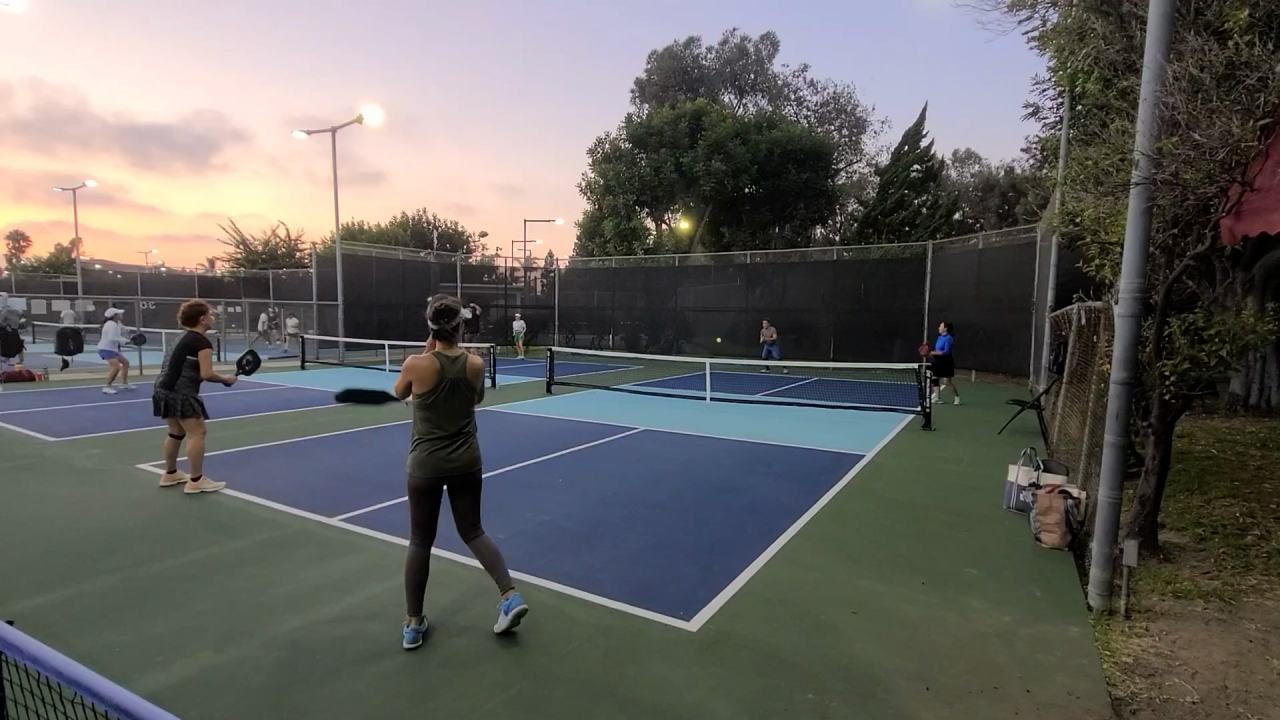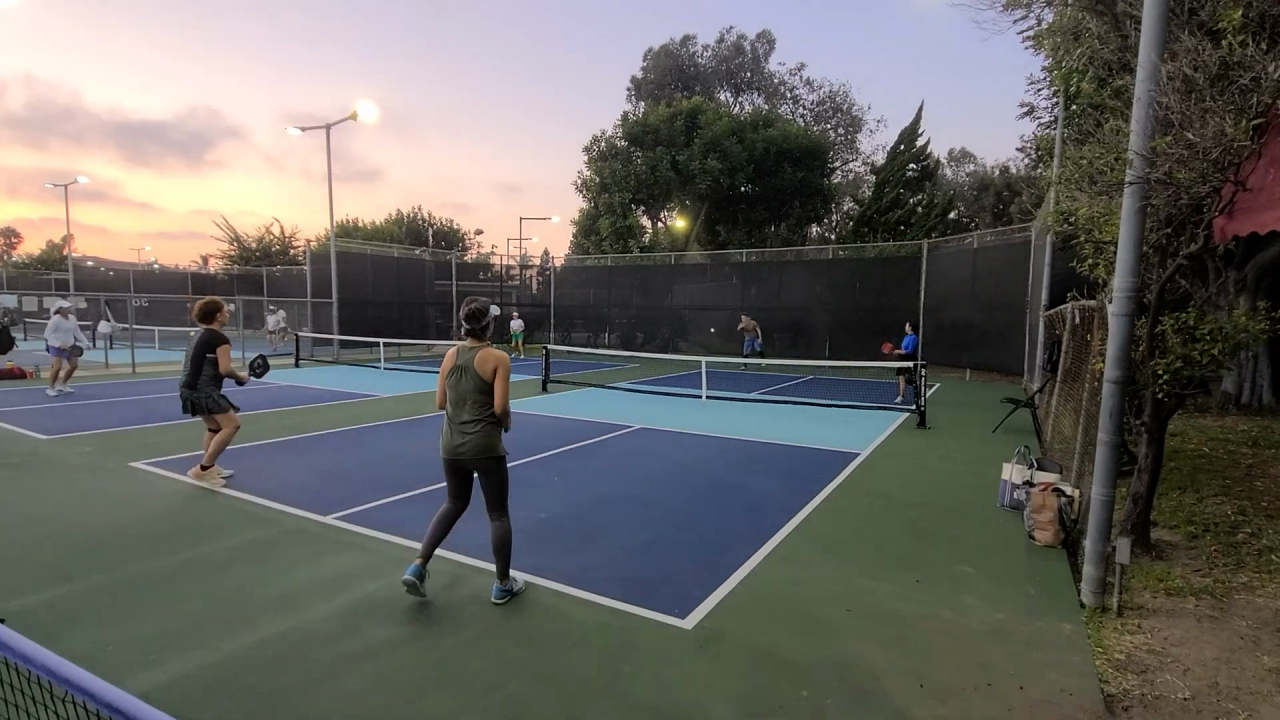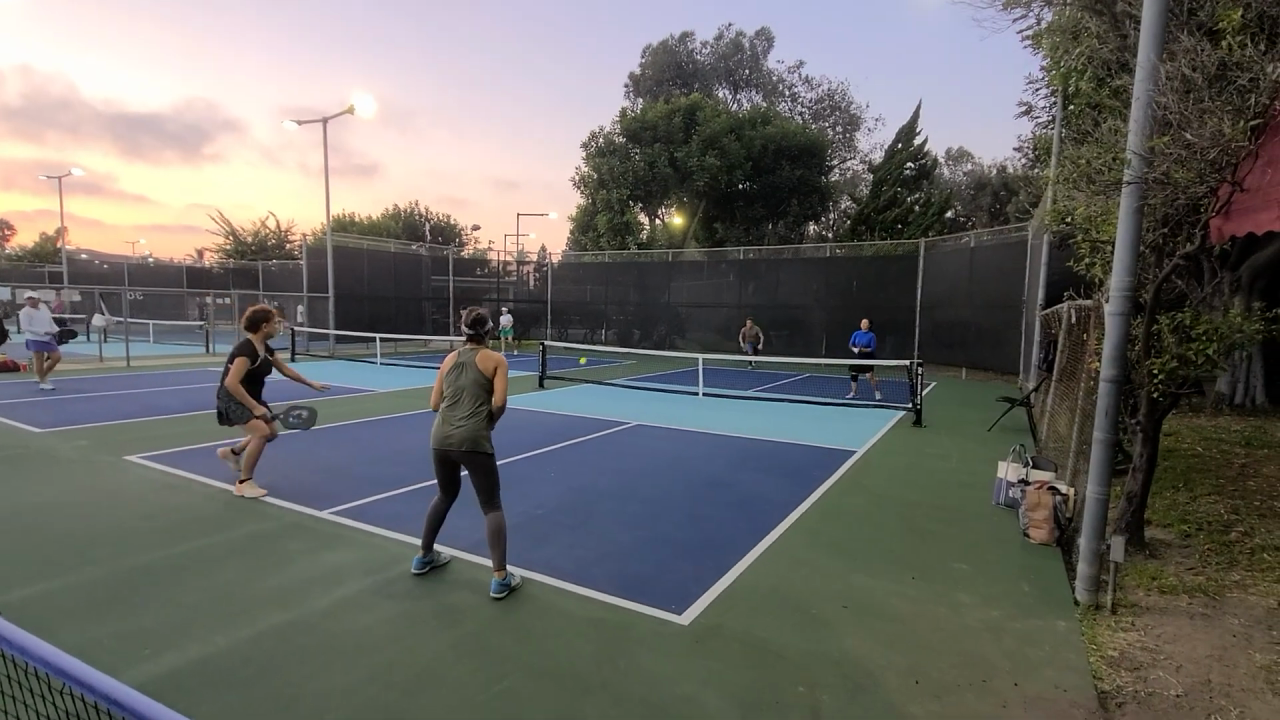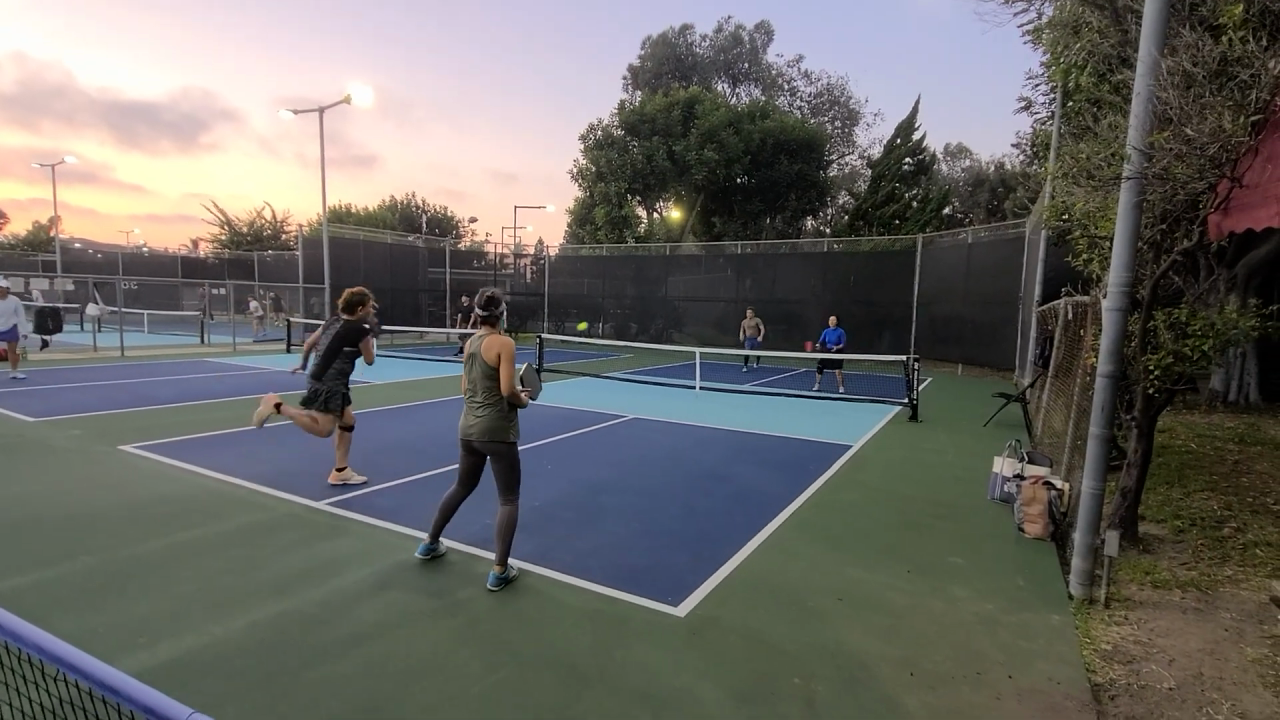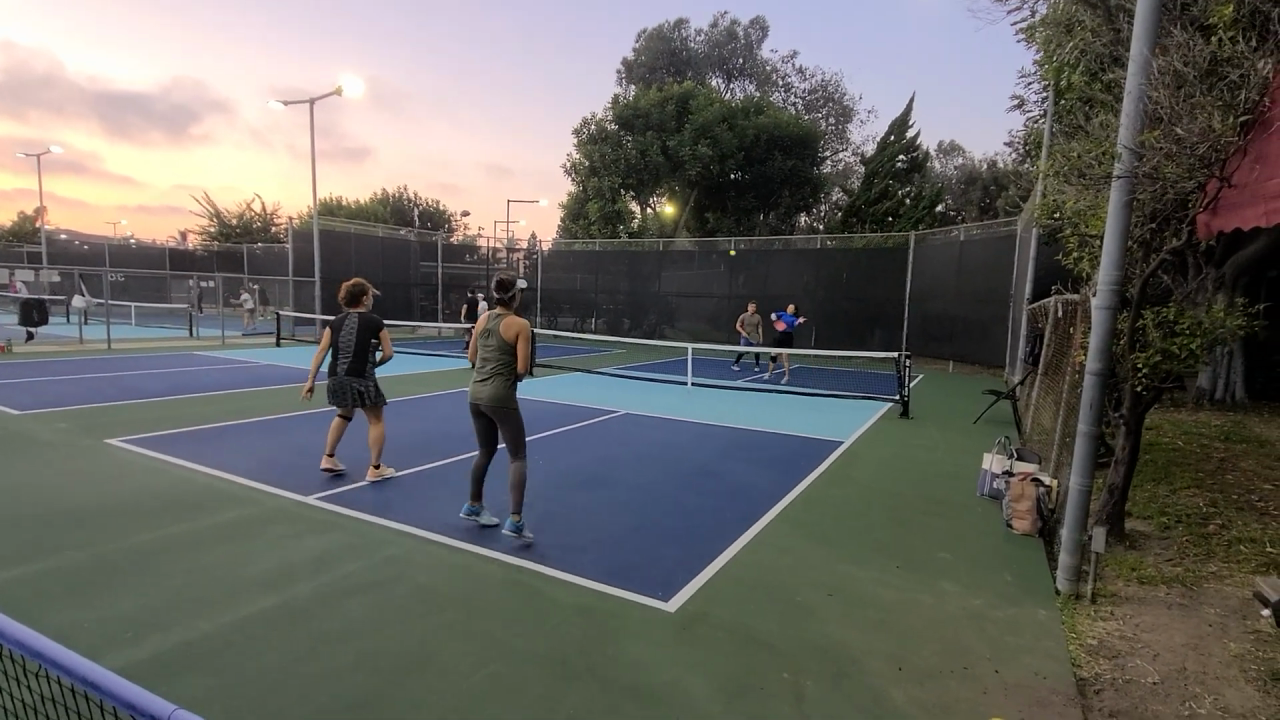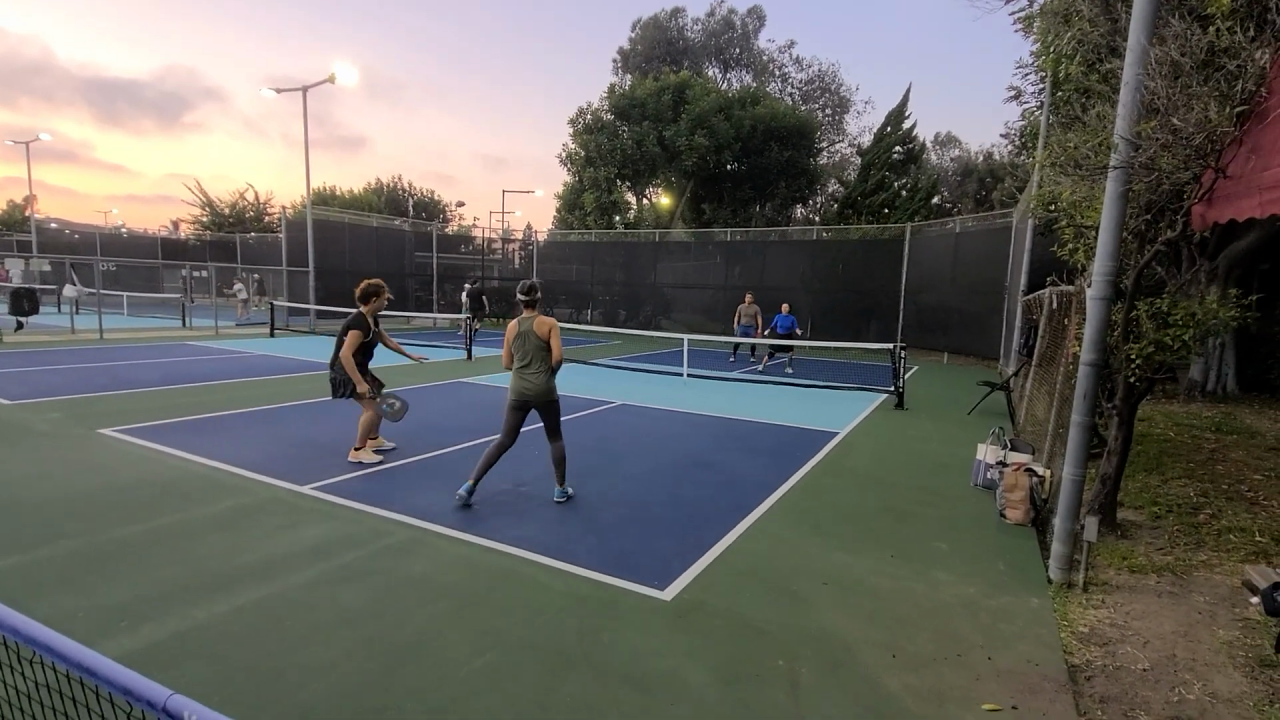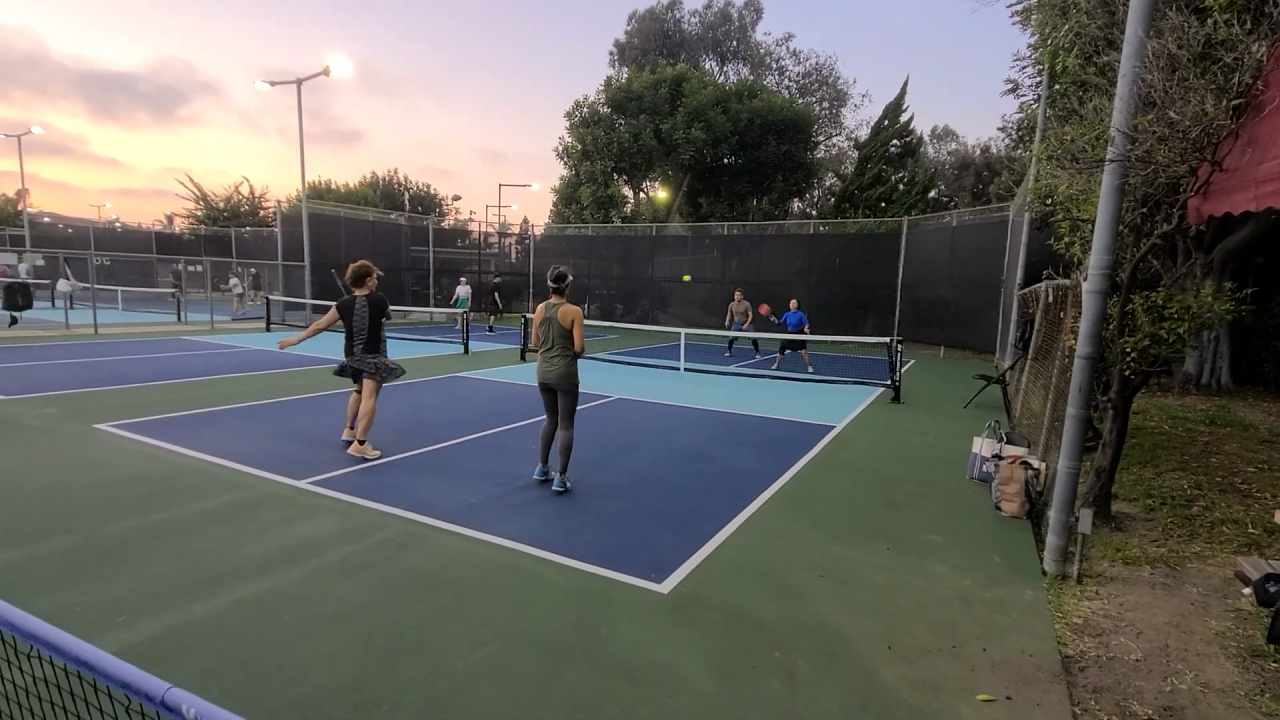
dt=0.7s
person 1, frame 1
left shoulder: (416, 365)
right shoulder: (475, 365)
left elbow: (399, 393)
left hip: (425, 464)
right hip: (466, 462)
left knee: (420, 541)
right knee: (472, 532)
left ankle: (413, 624)
right ankle: (510, 597)
person 1, frame 2
left shoulder: (450, 356)
right shoulder: (498, 359)
left elbow: (440, 403)
right elbow: (501, 409)
right wrist: (506, 421)
left hip: (452, 446)
right hip: (486, 447)
left knee: (454, 505)
right knee: (499, 514)
left ankle: (418, 566)
right ankle: (502, 585)
person 1, frame 3
left shoulder: (450, 359)
right shoulder: (496, 360)
left elbow: (435, 404)
right elbow: (499, 403)
left hip: (442, 438)
right hip: (474, 441)
left knee: (446, 495)
right knee: (492, 507)
left ankle: (424, 557)
right ankle: (500, 578)
person 1, frame 4
left shoulder: (471, 343)
right shoulder: (503, 343)
right elbow: (509, 391)
right wrist: (523, 399)
left hip: (469, 428)
right hip: (497, 431)
left knee: (463, 486)
right knee: (509, 499)
left ankle: (429, 543)
right ankle: (499, 571)
person 1, frame 5
left shoulder: (483, 319)
right shoulder: (520, 325)
left elbow: (472, 356)
right elbow: (523, 369)
left hip: (476, 394)
right hip: (501, 398)
left knee: (486, 451)
right knee: (518, 458)
left ankle: (473, 506)
right ankle: (515, 521)
person 1, frame 6
left shoulder: (512, 326)
right shoulder: (549, 323)
left elbow: (506, 363)
right elbow: (558, 358)
right wrist: (550, 373)
left hip: (518, 390)
right hip: (544, 391)
left knee: (504, 440)
right knee: (555, 438)
left ankle: (470, 485)
right ankle: (561, 488)
person 1, frame 7
left shoulder: (540, 309)
right shoulder: (574, 311)
left elbow: (535, 342)
right elbow: (579, 347)
right wrist: (571, 352)
left hip: (543, 372)
right hip: (565, 374)
left knee: (551, 420)
right knee: (565, 426)
left ankle: (542, 468)
right ankle: (560, 478)
person 2, frame 1
left shoulder: (184, 338)
right shoulder: (202, 342)
right elbow: (207, 374)
right wrist: (226, 379)
left hip: (163, 389)
right hip: (180, 393)
left knee: (176, 432)
right knee: (197, 433)
left ankle: (170, 474)
right ankle: (196, 481)
person 2, frame 2
left shoulder: (198, 335)
right shoulder: (219, 339)
right elbow: (225, 369)
right wrist: (240, 377)
left hip: (190, 388)
right hip: (204, 391)
left knee: (215, 426)
right knee: (231, 424)
left ankle: (208, 468)
right ankle: (203, 469)
person 2, frame 3
left shoulder: (265, 348)
right shoulder: (246, 351)
left elbow: (285, 369)
right elbow: (230, 383)
left wrist: (311, 383)
right wrist: (254, 406)
left hip: (251, 399)
right hip: (233, 400)
left knee: (270, 432)
right knee: (261, 433)
left ankle: (232, 453)
right ankle: (244, 482)
person 2, frame 4
left shoulder: (333, 323)
right shoulder: (360, 330)
left elbow: (310, 343)
right elbow: (369, 360)
left wrist: (303, 364)
right wrist: (369, 339)
left hip: (319, 380)
right hip: (329, 384)
left knee: (348, 423)
right knee: (323, 430)
left ankle: (341, 472)
right ankle: (276, 406)
person 2, frame 5
left shoulder: (335, 322)
right shoulder: (375, 322)
left elbow: (321, 352)
right elbow: (388, 353)
left wrist: (310, 381)
right wrist: (373, 364)
left hip: (337, 378)
right hip: (362, 379)
left knee: (344, 415)
right knee: (376, 421)
left ankle: (329, 459)
right ankle: (375, 469)
person 2, frame 6
left shoulder: (371, 320)
right shoulder: (358, 322)
left elbow: (386, 341)
right elbow: (345, 354)
left wrist: (410, 355)
right wrist: (360, 383)
left hip: (359, 369)
right hip: (346, 372)
left knee: (377, 400)
right knee: (372, 406)
left ankle: (372, 439)
right ankle: (357, 450)
person 2, frame 7
left shoulder: (343, 303)
right shoulder: (379, 299)
left elbow: (320, 326)
right elbow: (387, 317)
left wrist: (296, 339)
left hip: (353, 356)
right hip: (374, 356)
left knee: (359, 391)
right knee: (370, 397)
left ankle: (349, 431)
right ankle: (360, 444)
